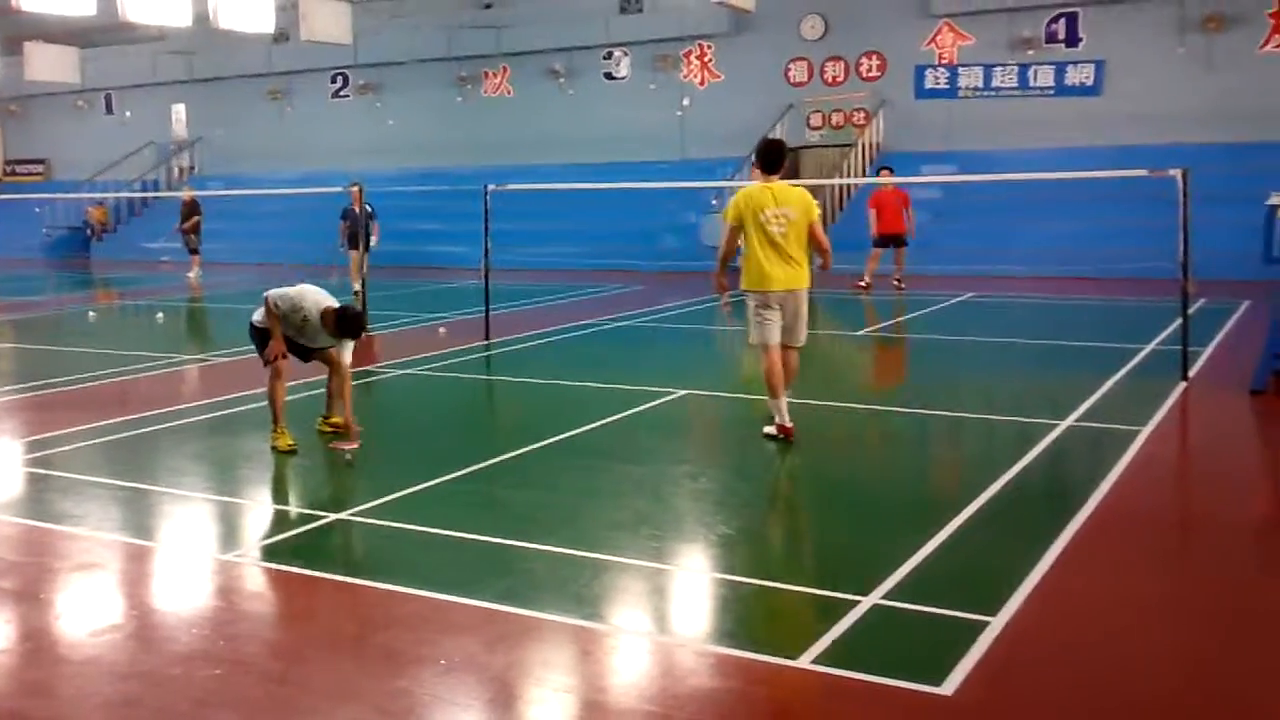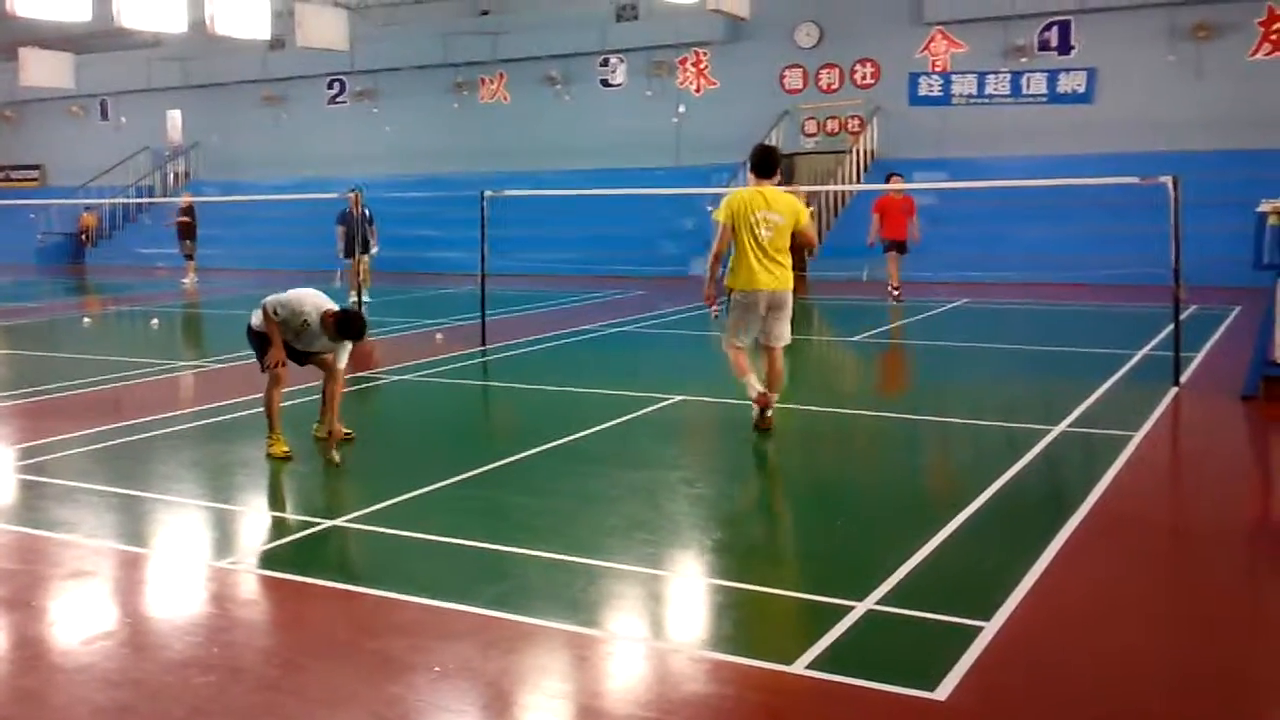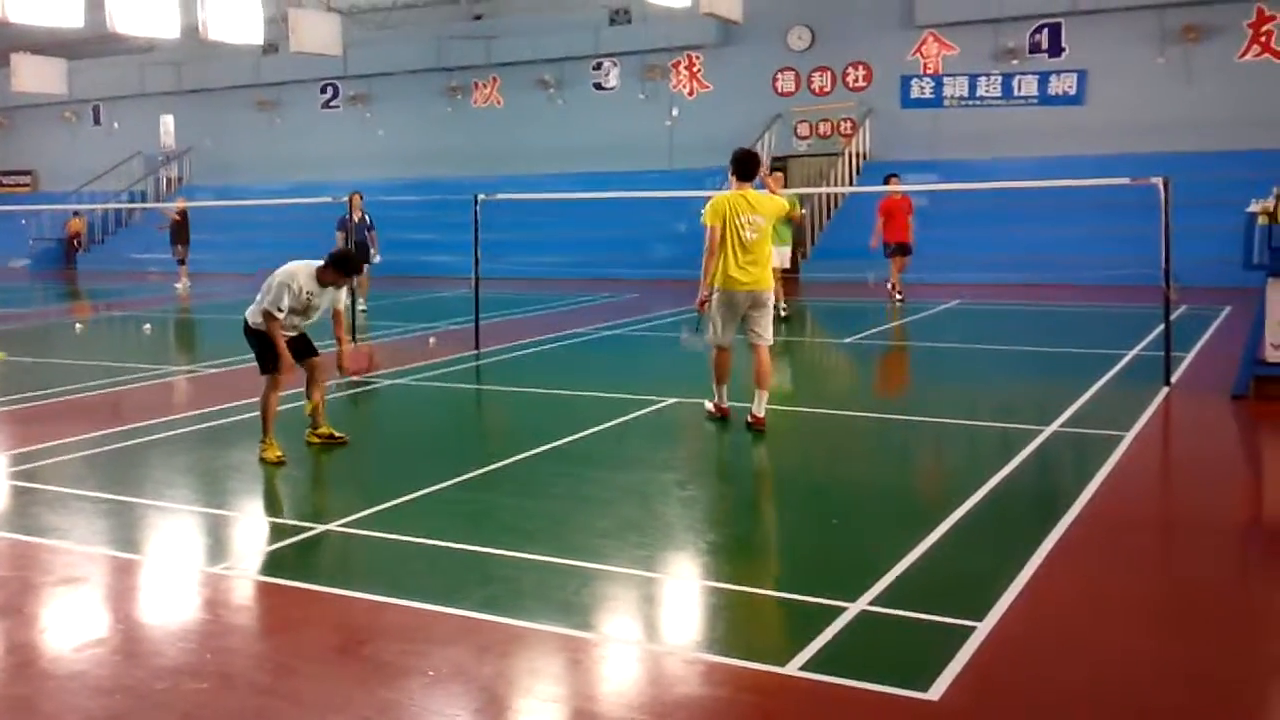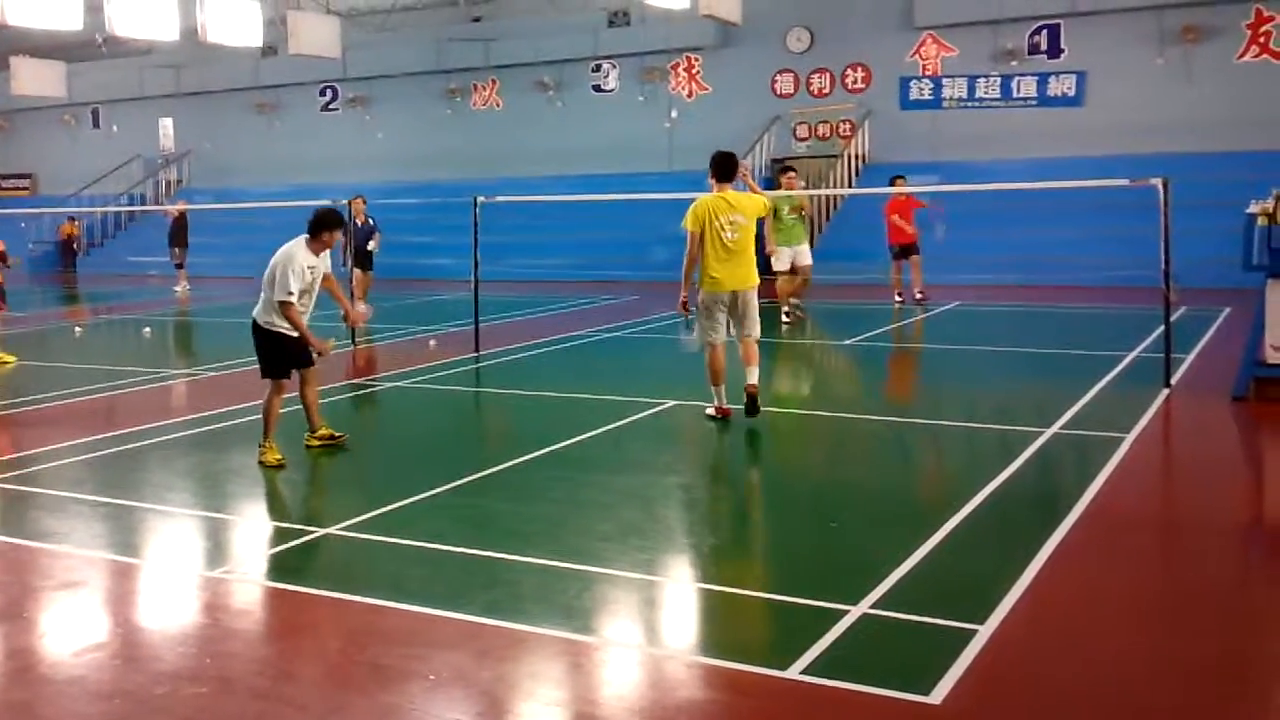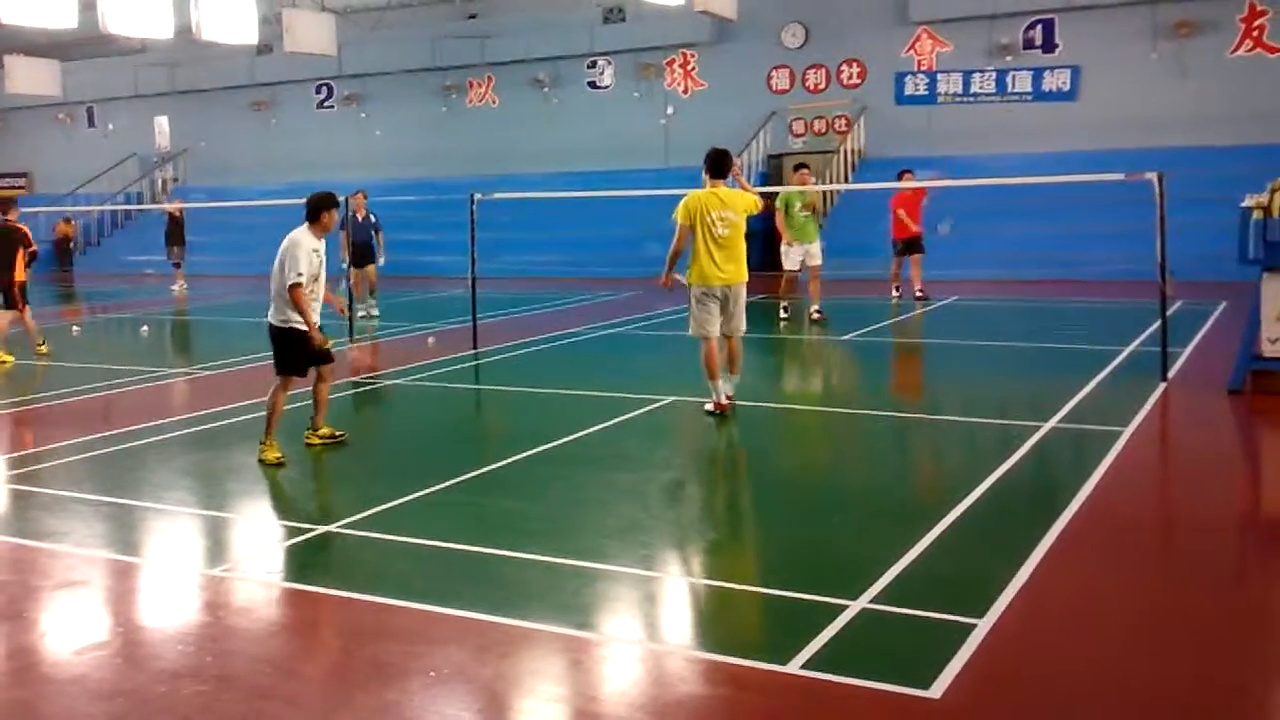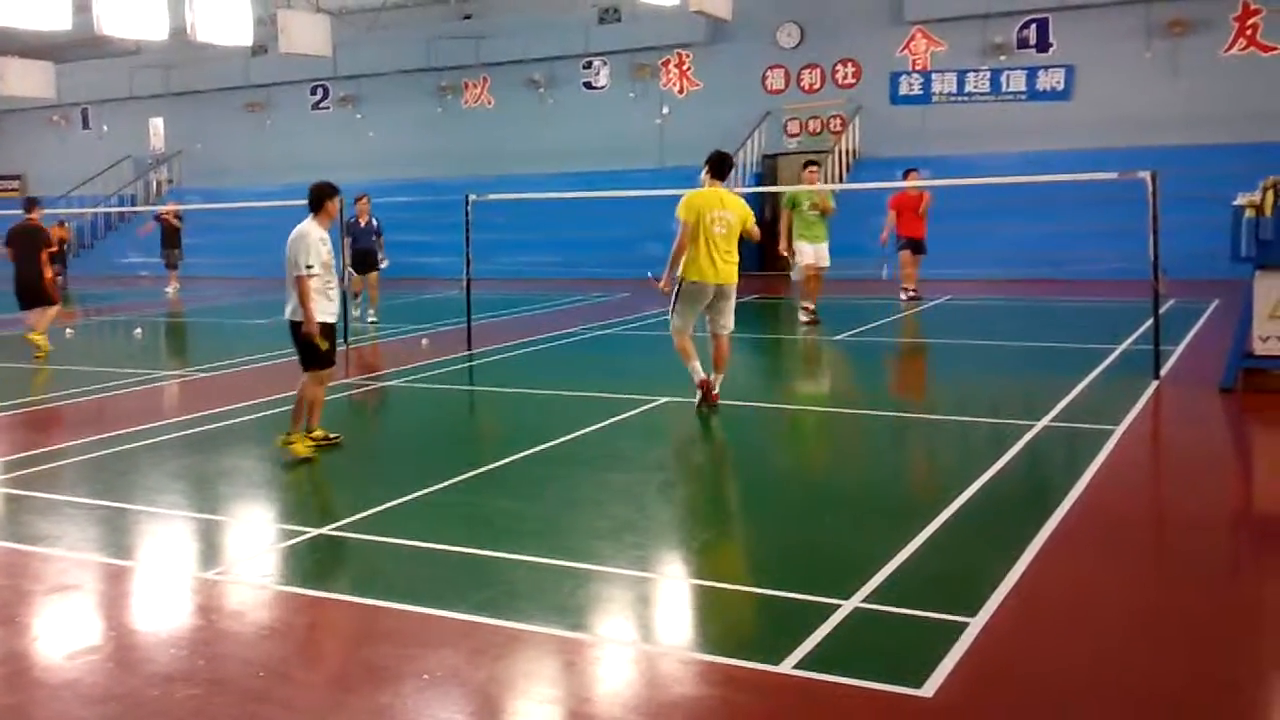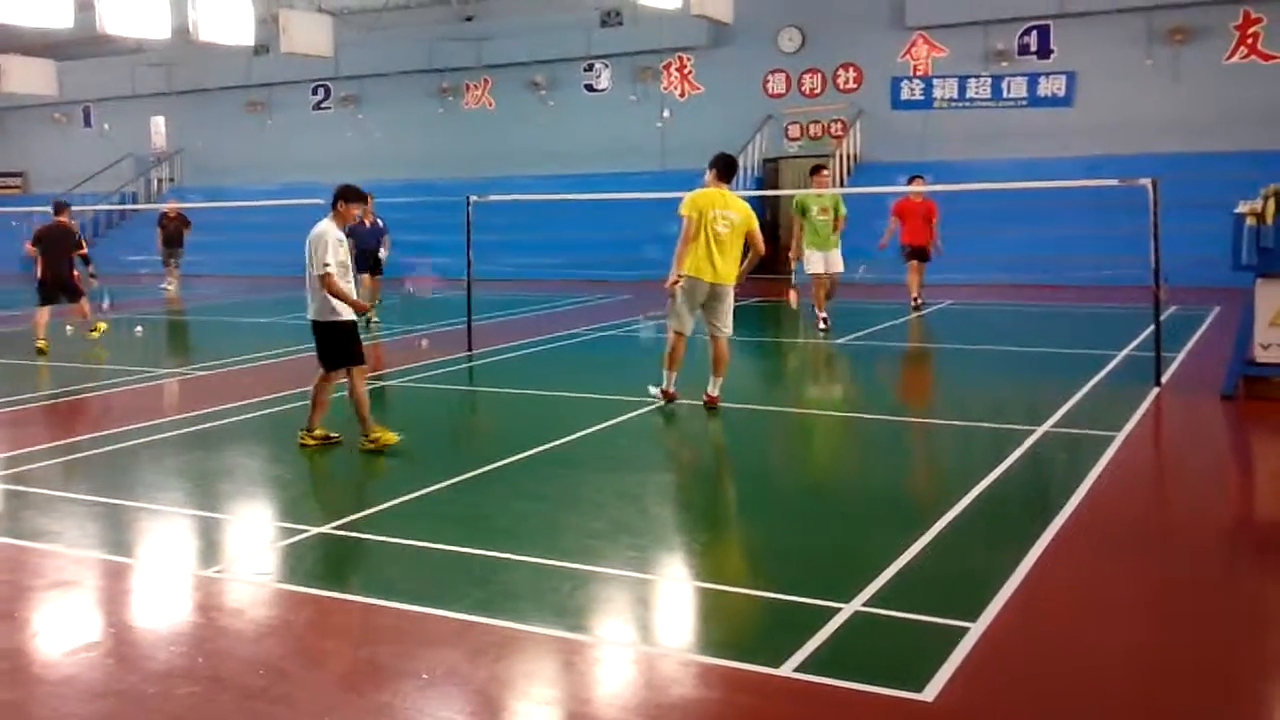
dt=0.3s
person 1, frame 1
left shoulder: (743, 199)
right shoulder: (803, 197)
left elbow: (728, 247)
right elbow: (823, 245)
left wrist: (720, 274)
right wrist: (827, 263)
left hip: (761, 286)
right hip: (796, 284)
left knee: (771, 351)
right knee: (791, 348)
left ankle: (783, 423)
right ankle: (781, 412)
person 1, frame 2
left shoulder: (734, 201)
right shoulder: (790, 203)
left elbow: (720, 248)
right elbow: (810, 240)
left wrist: (709, 283)
left hip: (746, 287)
right hip: (781, 287)
left knee: (735, 347)
right knee: (774, 349)
left ankle: (759, 394)
right ankle: (766, 413)
person 1, frame 3
left shoulder: (719, 203)
right shoulder: (770, 202)
left elbow: (712, 249)
right elbow: (787, 207)
left wrist: (703, 287)
right wrist: (768, 182)
left hip: (728, 286)
right hip: (762, 286)
left knee: (722, 346)
right knee: (761, 347)
left ankle: (720, 404)
right ankle: (758, 413)
person 1, frame 4
left shoulder: (700, 207)
right shoulder: (750, 202)
left elbow: (692, 254)
right elbow: (768, 204)
left wrist: (684, 290)
right wrist: (749, 181)
left hip: (713, 286)
right hip: (746, 284)
left knee: (715, 345)
right knee: (748, 339)
left ankle: (720, 405)
right ankle: (752, 384)
person 1, frame 5
left shoulder: (692, 202)
right shoulder: (742, 199)
left elbow: (679, 245)
right elbow: (760, 204)
left wrist: (668, 271)
right wrist: (741, 179)
left hip: (704, 281)
right hip: (736, 279)
left knee: (710, 339)
right knee: (733, 337)
left ankle: (719, 401)
right ankle: (729, 392)
person 1, frame 6
left shoulder: (694, 199)
right shoulder: (739, 204)
left elbow: (683, 241)
right elbow: (756, 236)
left wrist: (668, 274)
left hip: (697, 277)
right hip: (727, 279)
left knee: (680, 332)
right knee: (720, 335)
left ankle: (702, 379)
right ankle: (713, 391)
person 1, frame 7
left shoulder: (697, 198)
right shoulder: (743, 207)
left elbow: (687, 237)
right elbow: (759, 249)
left wrist: (675, 271)
right wrist: (742, 272)
left hip: (694, 276)
right hip: (725, 281)
left knee: (678, 331)
right knee: (719, 336)
left ankle: (667, 388)
right ankle: (713, 393)
person 2, frame 1
left shoulder: (344, 330)
right shoulder: (303, 298)
left elbow: (345, 373)
right elbow: (269, 299)
left wrist: (348, 416)
right wrist: (278, 339)
right hip: (266, 326)
left knee: (335, 362)
right knee: (279, 368)
left ankle: (330, 418)
right ankle: (278, 431)
person 2, frame 2
left shoulder: (342, 334)
right shoulder: (302, 303)
left elbow: (337, 377)
right elbow: (266, 307)
left wrist: (335, 421)
right wrist: (277, 346)
right hip: (265, 330)
left knee: (330, 365)
right knee: (278, 375)
left ankle: (325, 425)
right ankle: (274, 438)
person 2, frame 3
left shoulder: (338, 285)
right shoulder: (292, 278)
left elbow: (338, 315)
right elbow: (270, 317)
left wrist: (344, 348)
right wrist: (283, 352)
left hip: (292, 328)
right hip: (262, 326)
left knee: (316, 368)
right knee: (276, 378)
left ankle: (317, 429)
right ankle: (267, 443)
person 2, frame 4
left shoulder: (322, 251)
right shoulder: (292, 258)
left elbow: (326, 278)
right elbow: (286, 306)
left wrist: (346, 306)
right wrist: (311, 339)
left hip: (295, 327)
right hip: (272, 327)
left knee: (308, 375)
right knee: (279, 384)
left ankle: (316, 431)
right ankle: (267, 445)
person 2, frame 5
left shoulder: (318, 241)
right shoulder: (299, 243)
right elbow: (295, 289)
left wrist: (334, 301)
right wrist: (311, 328)
left hip: (308, 323)
right hip: (289, 325)
left knee: (325, 372)
right knee: (285, 381)
left ankle: (317, 429)
right ankle: (268, 442)
person 2, frame 6
left shoulder: (320, 233)
right shoulder: (307, 234)
right elbow: (302, 280)
right wrist: (309, 318)
left hip: (325, 317)
right hip: (310, 320)
left knee: (321, 376)
right knee: (317, 375)
left ankle: (311, 431)
right ankle: (294, 435)
person 2, frame 7
left shoulder: (335, 233)
right shoulder: (325, 233)
right elbow: (326, 280)
left wrist: (351, 304)
right wrist: (353, 303)
left hip: (332, 316)
right hip: (334, 316)
left knee: (329, 373)
right knee: (357, 372)
left ankle: (311, 430)
right ankle: (370, 433)
